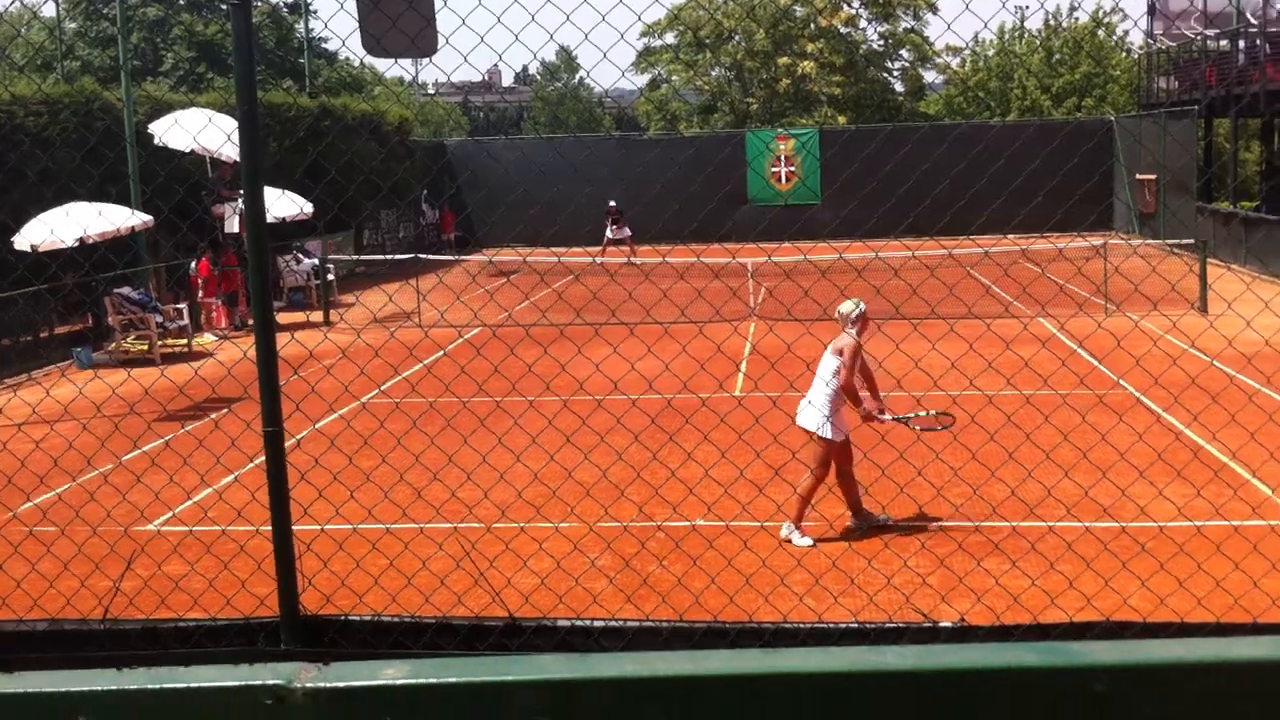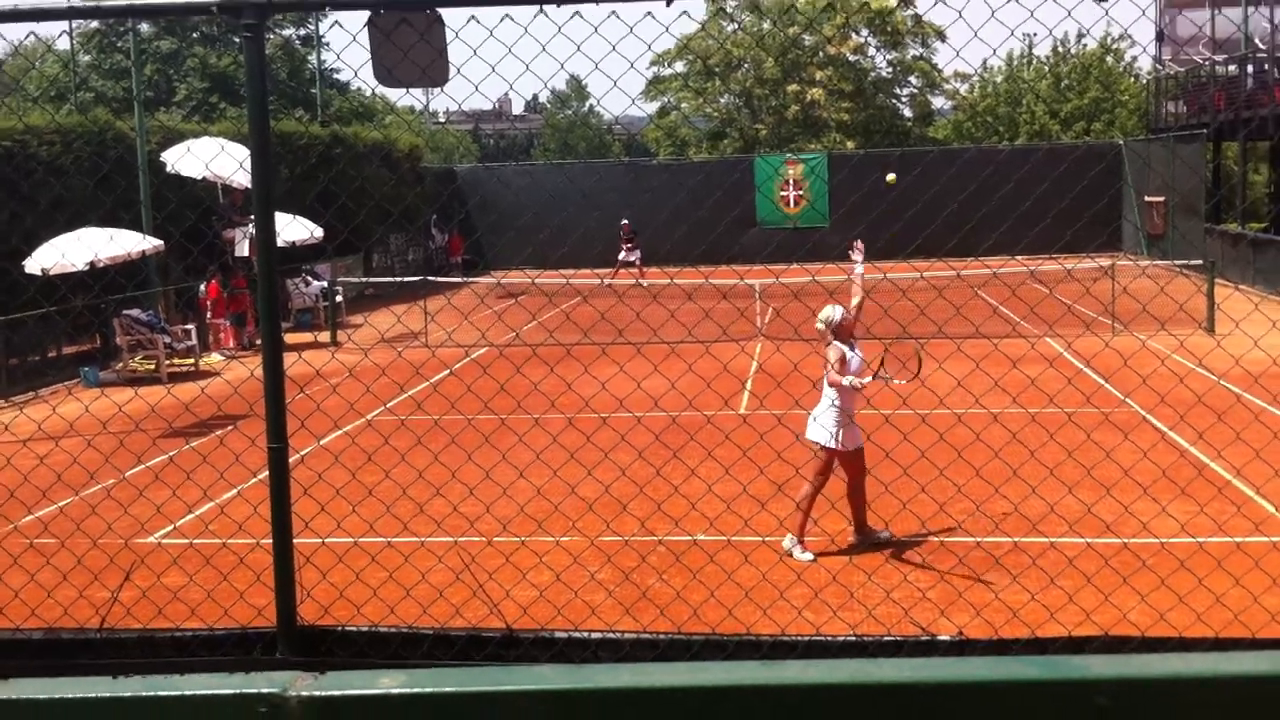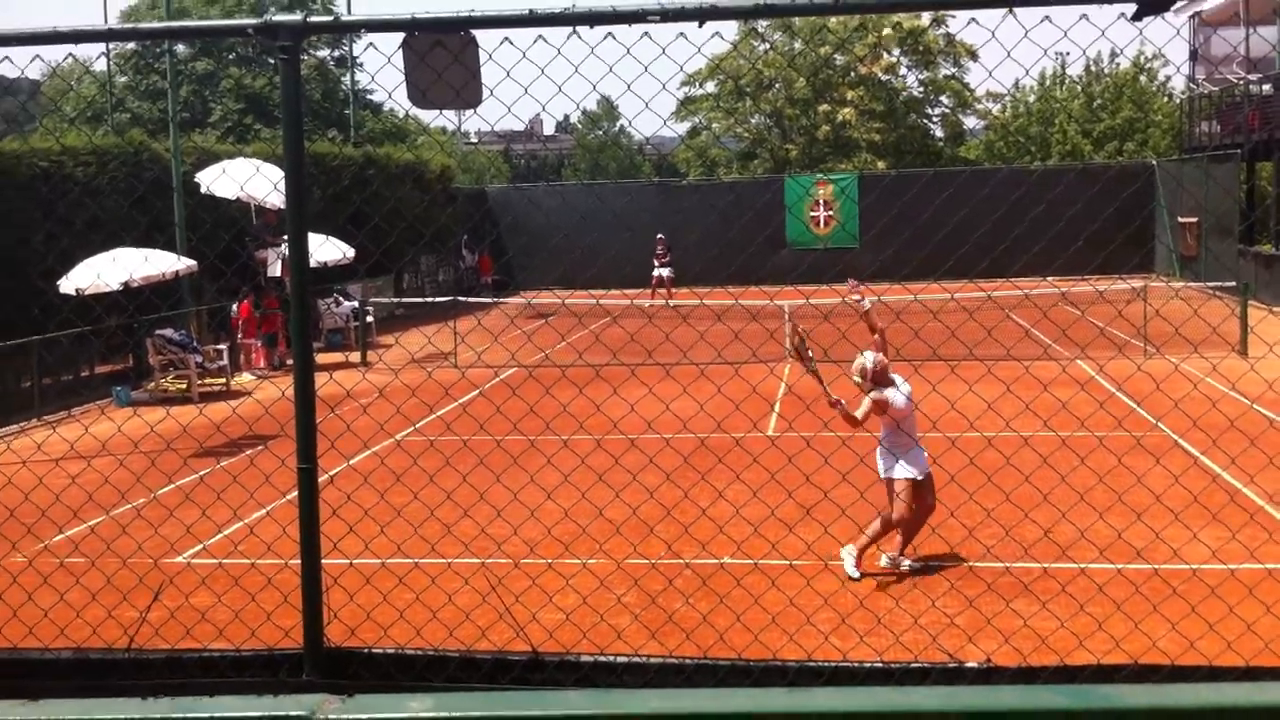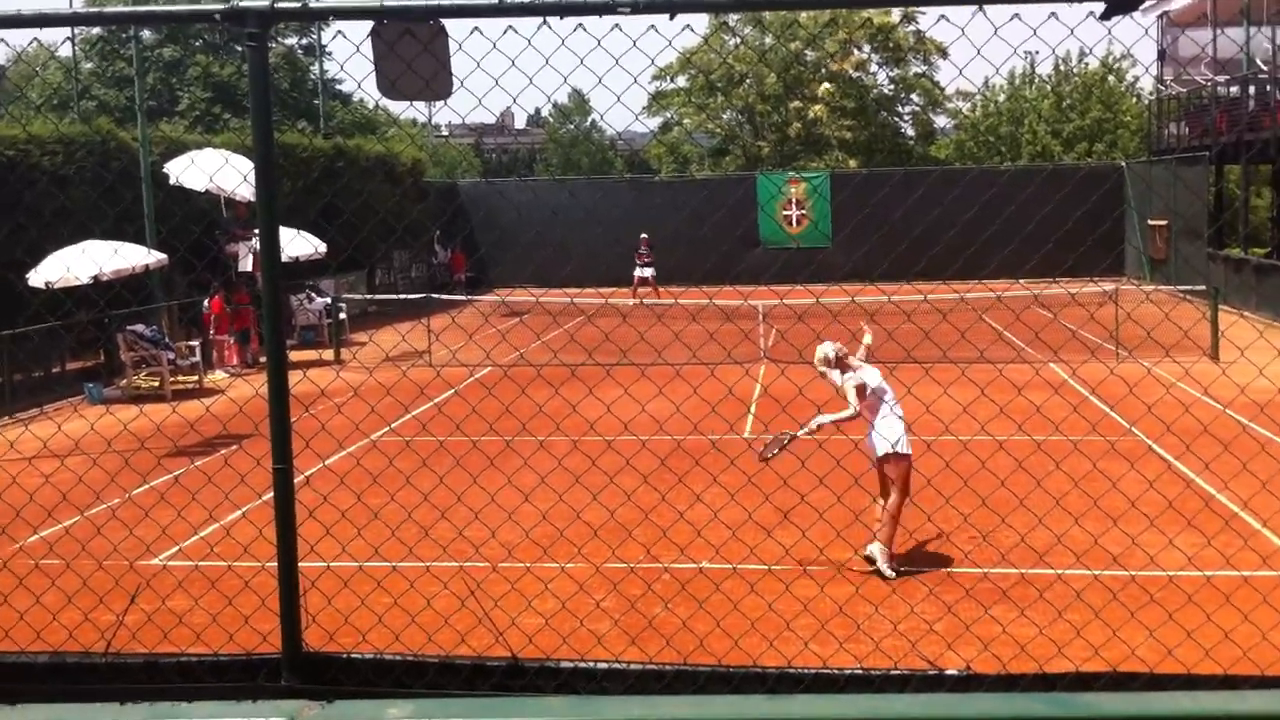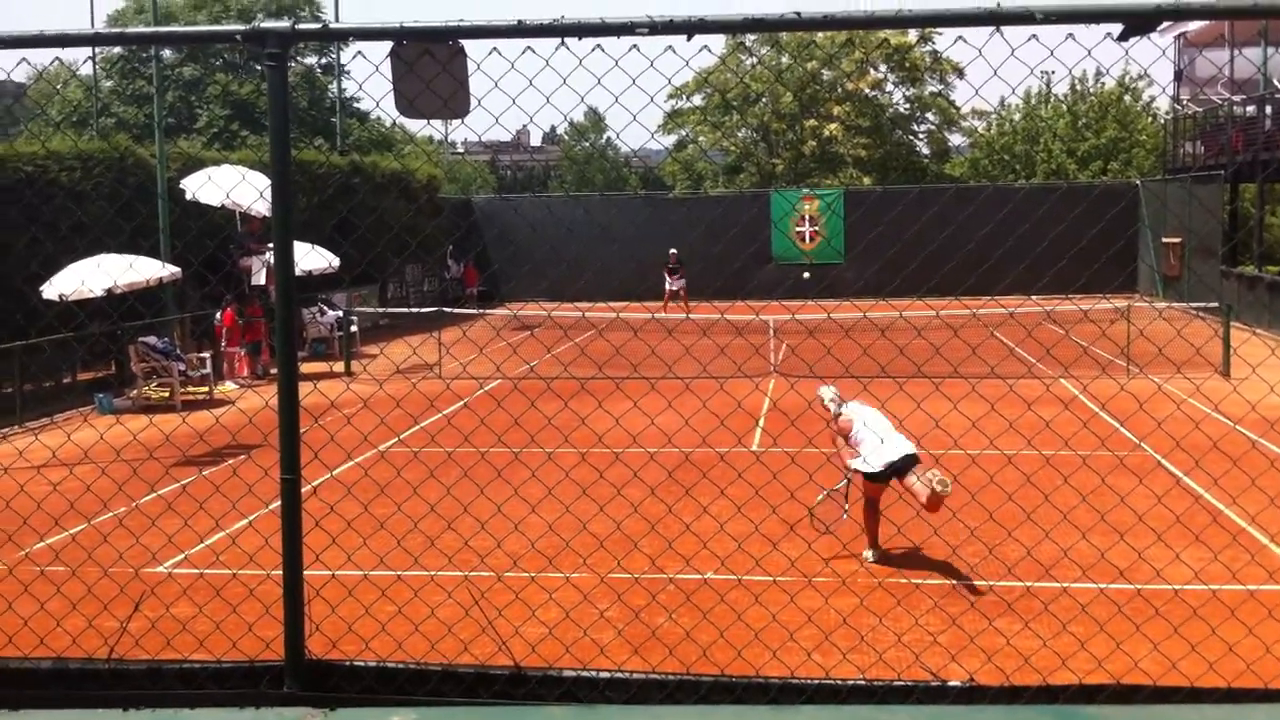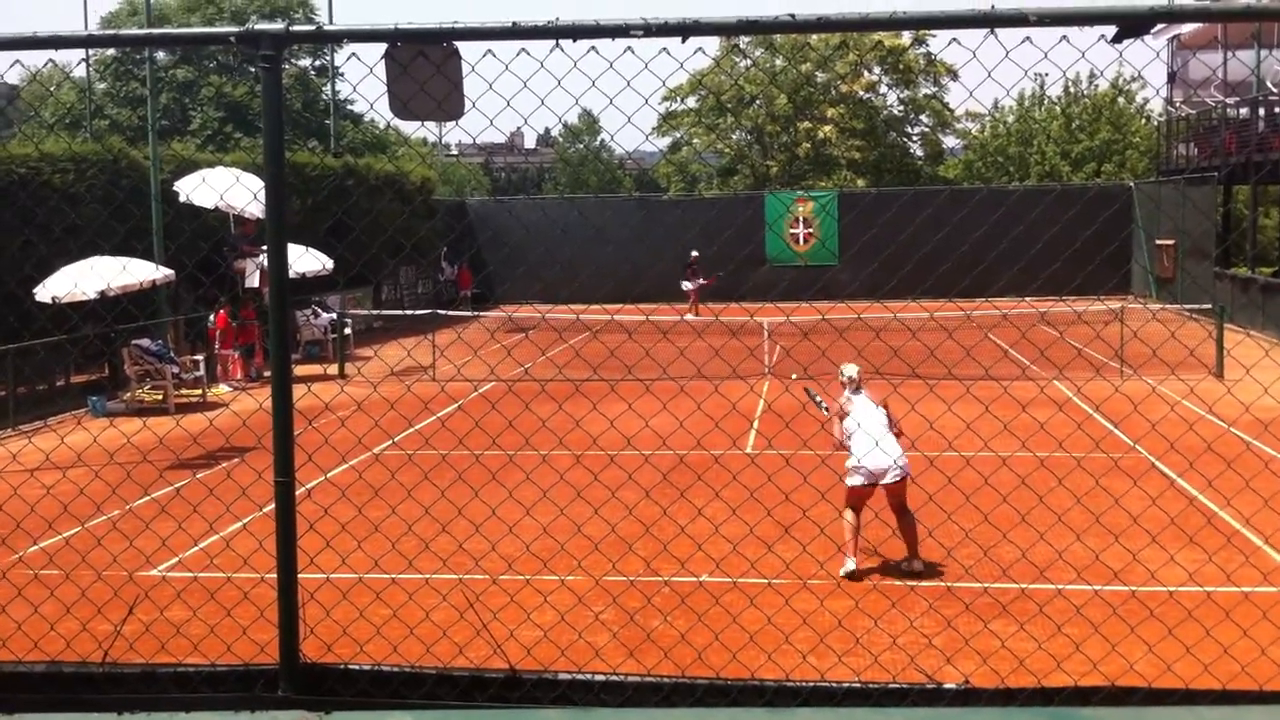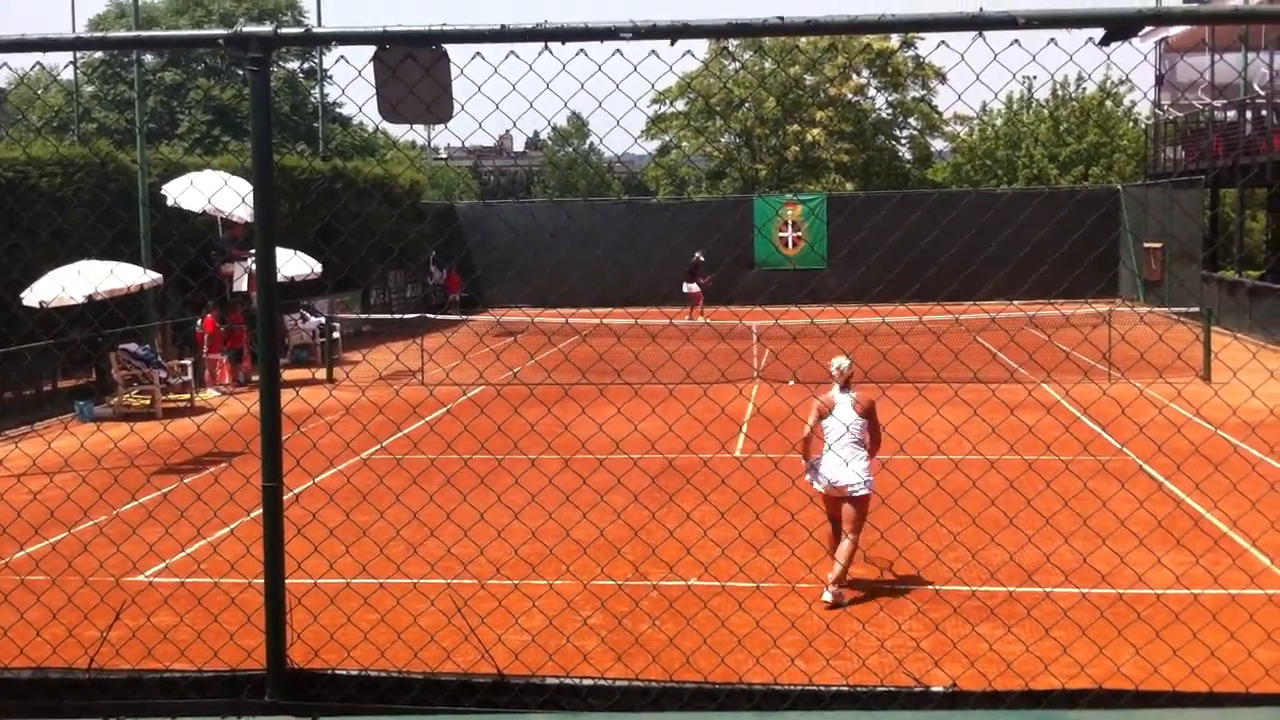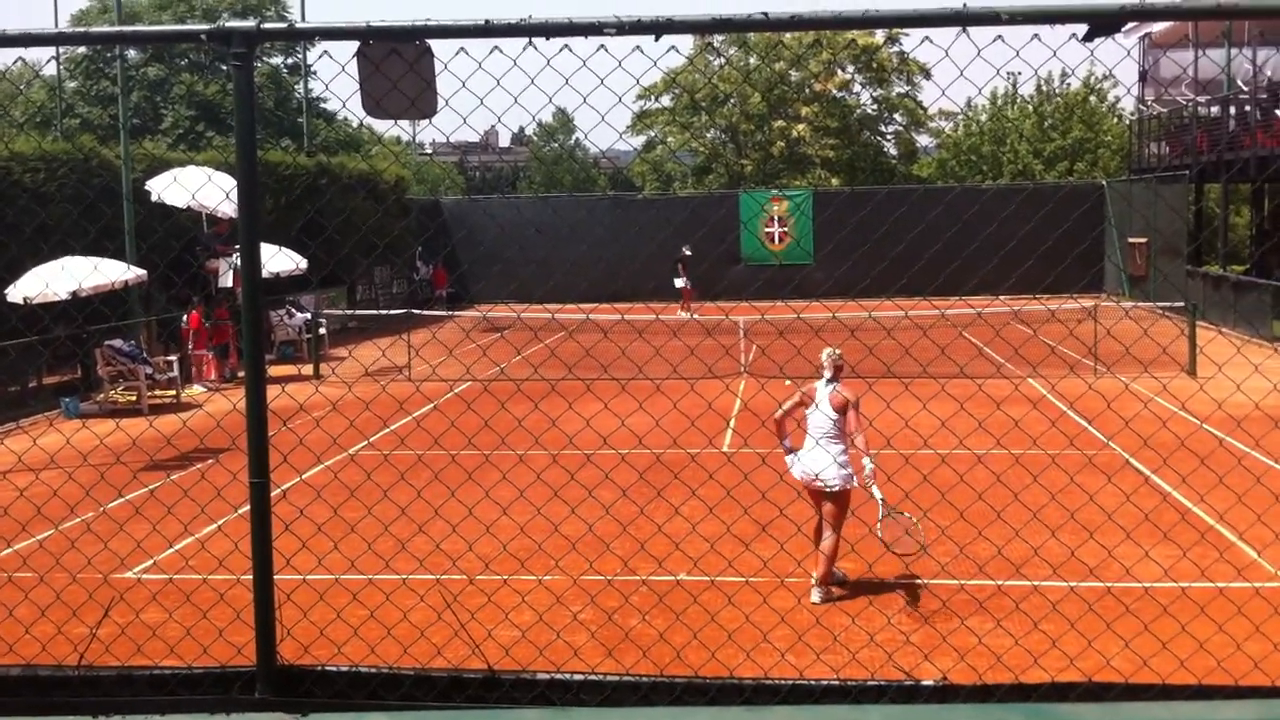
dt=0.4s
person 1, frame 1
left shoulder: (850, 341)
right shoulder: (851, 342)
left elbow: (865, 372)
right elbow: (845, 383)
left wrist: (878, 402)
right wrist: (862, 409)
left hip: (829, 412)
right hip: (821, 413)
left knee: (845, 465)
right knee: (819, 471)
left ankle: (859, 515)
right ankle: (791, 526)
person 1, frame 2
left shoulder: (849, 342)
right shoulder: (837, 351)
left elbow: (857, 299)
right elbow: (831, 377)
left wrist: (858, 266)
right wrist: (847, 381)
left hip: (846, 425)
right hip: (829, 425)
left knee: (858, 478)
right knee: (816, 483)
left ankle: (862, 531)
right ankle: (794, 539)
person 1, frame 3
left shoulder: (888, 375)
right shoulder: (877, 397)
left elbow: (878, 331)
right elbow: (856, 421)
left wrist: (863, 304)
right wrist: (842, 409)
left hip: (912, 452)
right hip: (895, 457)
left knee: (926, 506)
right knee: (899, 514)
left ankle: (896, 555)
right ankle: (854, 551)
person 1, frame 4
left shoulder: (854, 363)
right shoulder: (850, 380)
left elbow: (866, 344)
right elbow: (854, 410)
right wrist: (826, 419)
left hip: (886, 436)
right hip: (889, 436)
left knee: (889, 495)
right knee: (898, 493)
left ankle: (877, 547)
right ankle: (881, 550)
person 1, frame 5
left shoulder: (837, 426)
right shoulder: (860, 405)
left elbow: (848, 463)
left hip: (876, 461)
right hip: (903, 451)
left knee: (871, 501)
right knee: (931, 503)
left ankle: (872, 550)
right ankle: (934, 484)
person 1, frame 6
left shoulder: (839, 407)
right shoulder: (876, 399)
left elbow: (839, 441)
right elbow: (896, 432)
left wrist: (851, 445)
left hip: (864, 466)
right hip: (893, 460)
left knee: (851, 509)
right knee: (901, 508)
left ankle: (850, 560)
right ankle: (914, 560)
person 1, frame 7
left shoulder: (822, 401)
right shoulder: (866, 402)
left elbow: (807, 435)
right elbow: (876, 440)
left wrist: (807, 463)
left hip: (828, 470)
right hip: (857, 473)
left knee: (836, 524)
right knee: (851, 534)
left ankle: (837, 576)
right ankle: (833, 587)
person 1, frame 8
left shoulder: (808, 391)
right shoulder: (848, 395)
left elbow: (778, 417)
right elbow: (856, 432)
left wrist: (786, 445)
right wrist: (867, 463)
left hip: (808, 463)
right hip: (834, 467)
left knee: (824, 519)
right knee: (832, 529)
left ankle: (823, 571)
right ankle: (820, 588)
